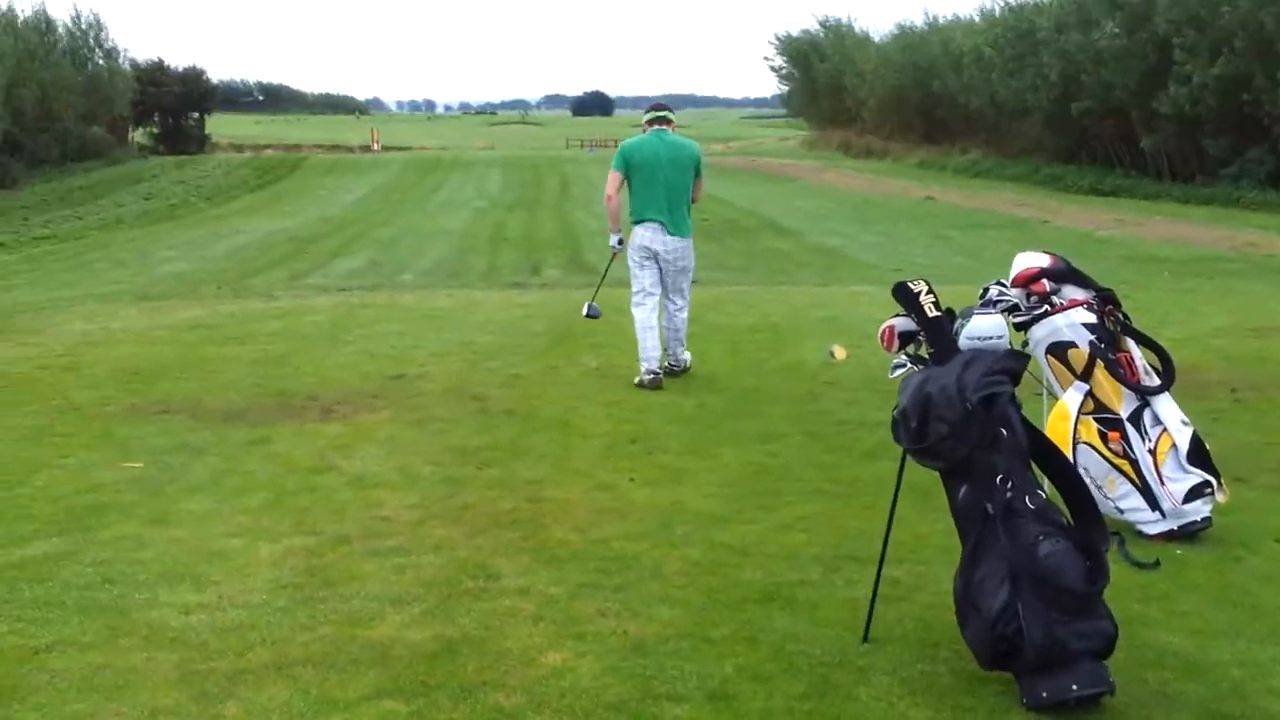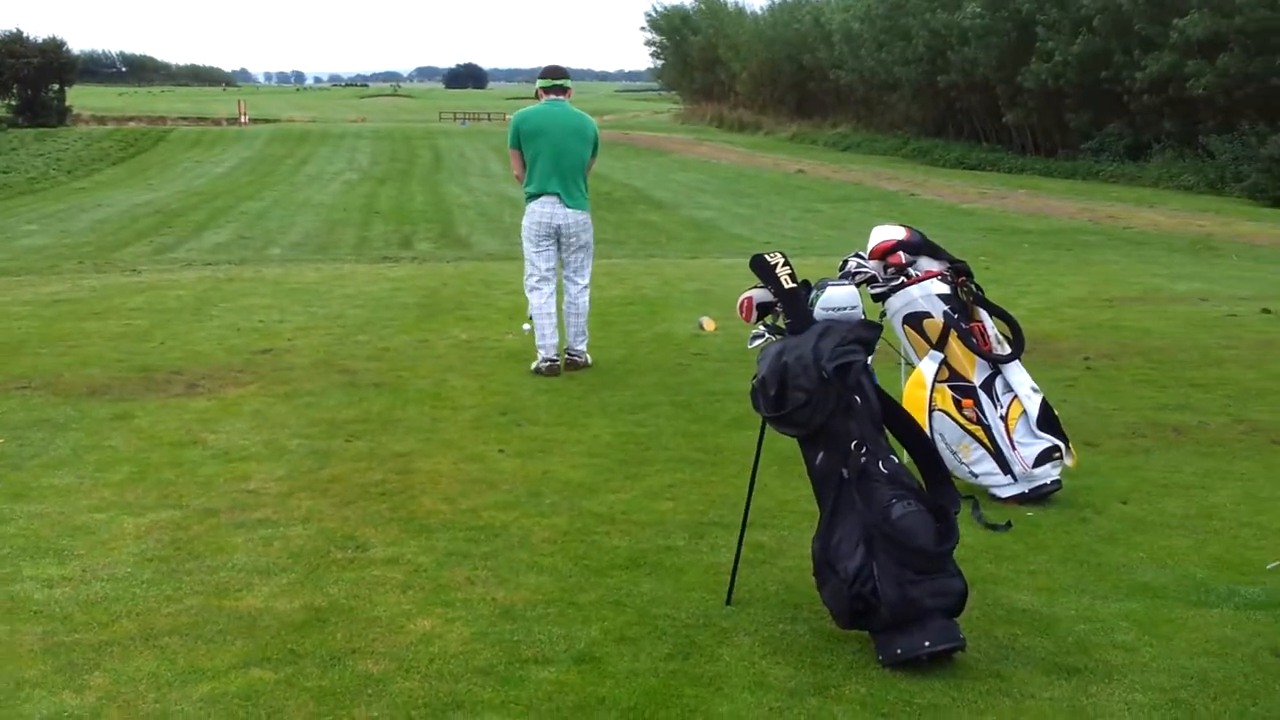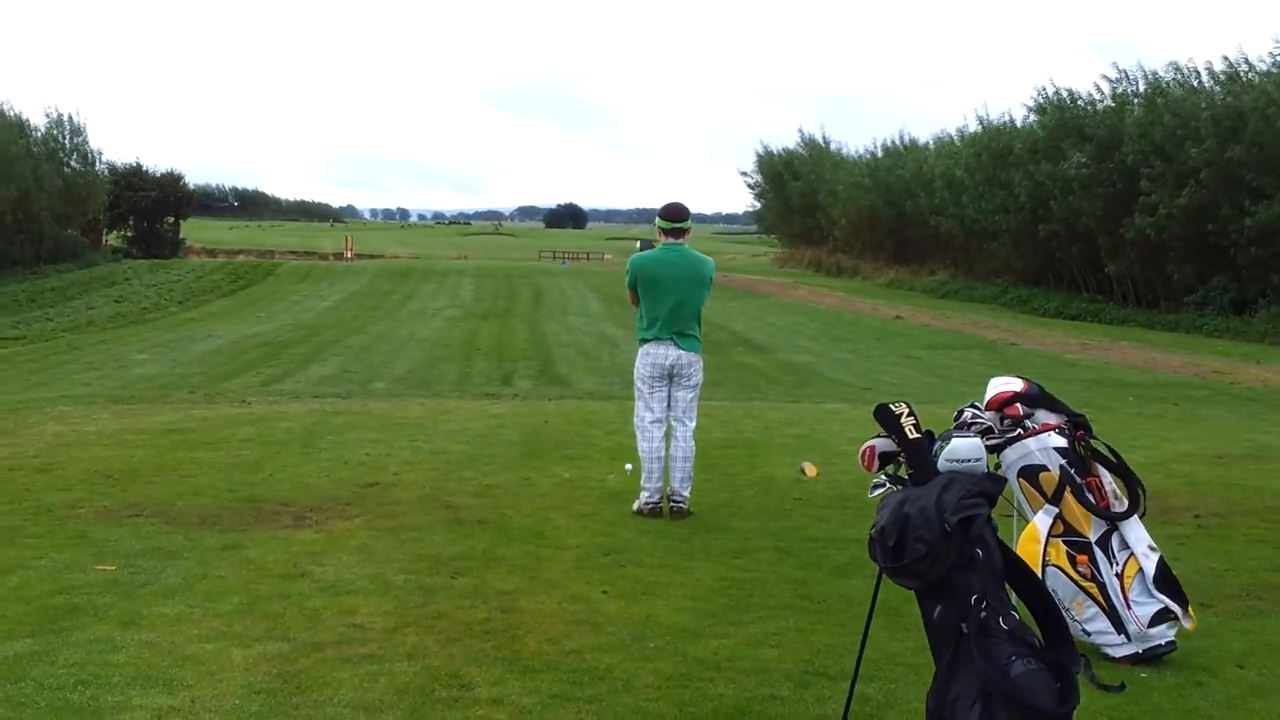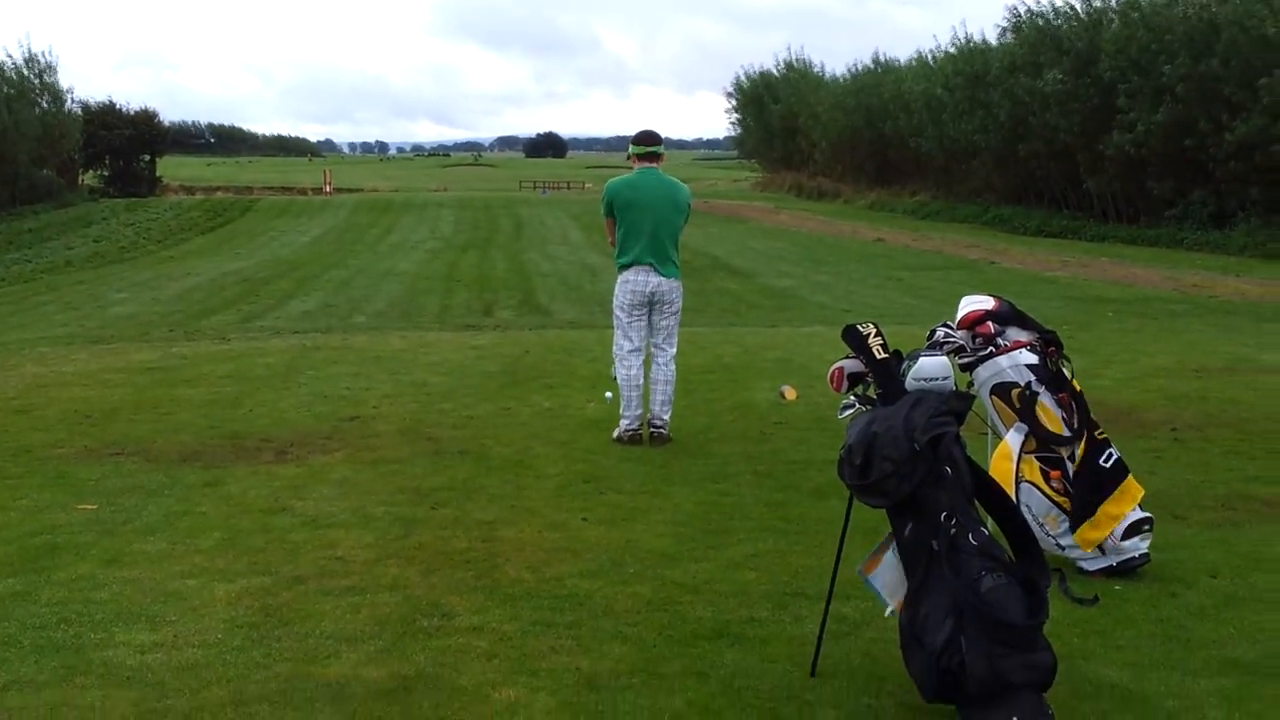
dt=1s
person 1, frame 1
left shoulder: (629, 148)
right shoulder: (691, 149)
left elbow: (611, 194)
left wrist: (615, 233)
left hip: (643, 235)
right hip: (679, 237)
left knee: (645, 303)
right knee: (677, 304)
left ankle: (650, 370)
right ankle: (676, 361)
person 1, frame 2
left shoulder: (522, 119)
right shoulder: (588, 124)
left elbow: (518, 172)
left hip: (539, 210)
right hip: (577, 212)
left knee: (540, 286)
right knee: (577, 286)
left ankle: (548, 357)
right ankle: (576, 353)
person 1, frame 3
left shoulder: (639, 262)
right shoulder: (706, 266)
left hip: (652, 352)
right hip: (689, 354)
left knee: (650, 427)
right knee: (683, 429)
left ankle: (651, 499)
right ankle: (679, 499)
person 1, frame 4
left shoulder: (615, 188)
right shoulder: (681, 191)
left elbow: (613, 237)
right elbow: (677, 233)
left hip: (632, 279)
right hip: (669, 280)
left knee: (629, 355)
right knee: (665, 355)
left ankle: (631, 427)
right ankle: (660, 425)
